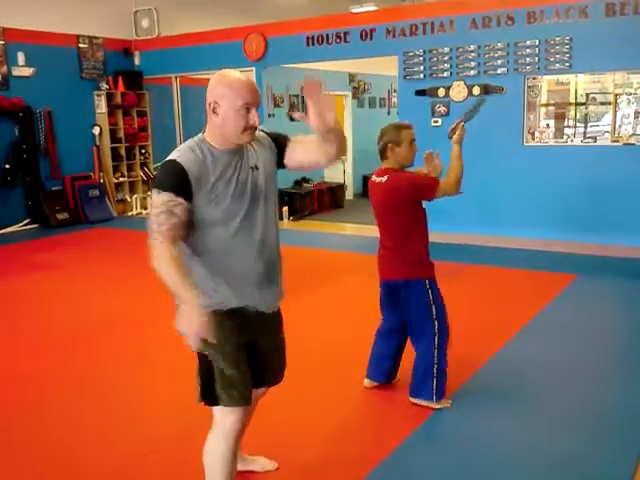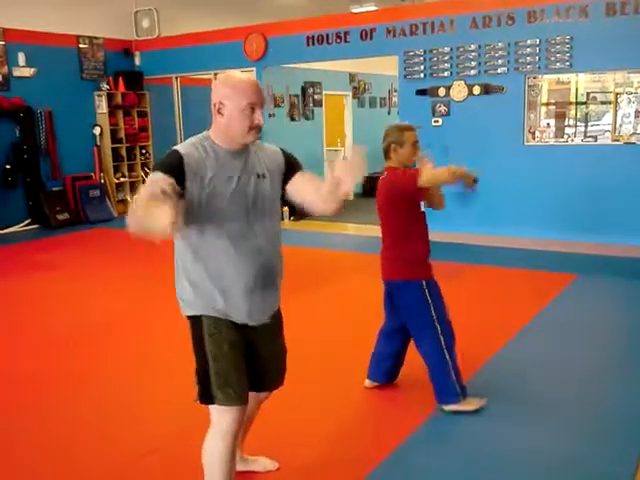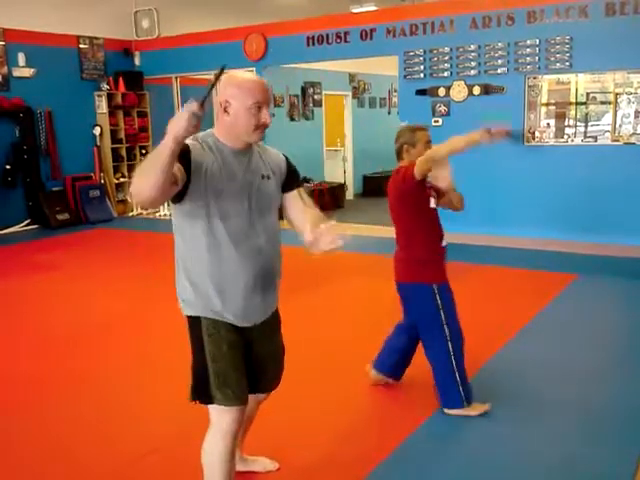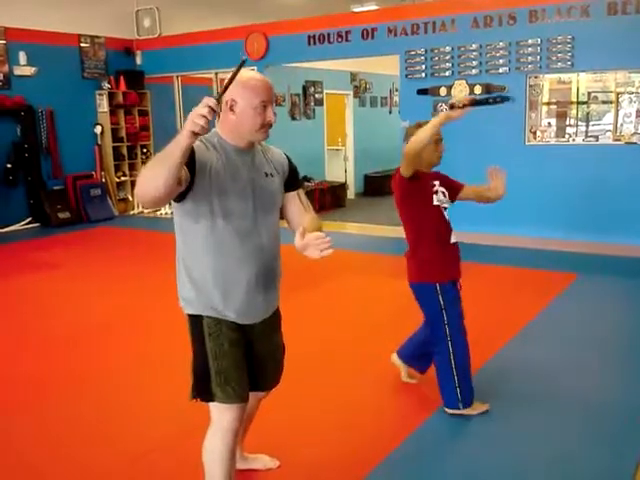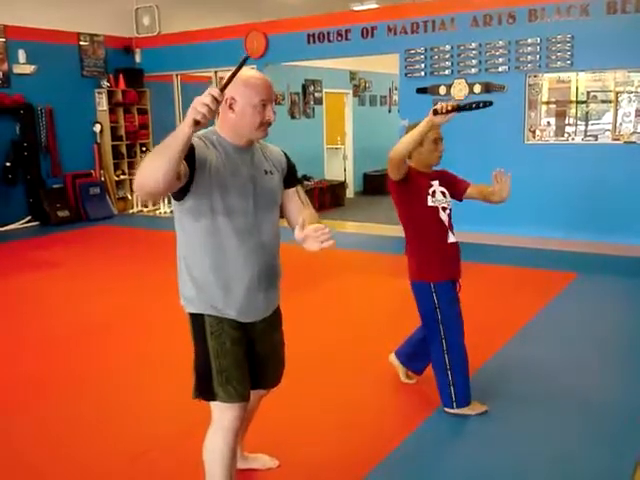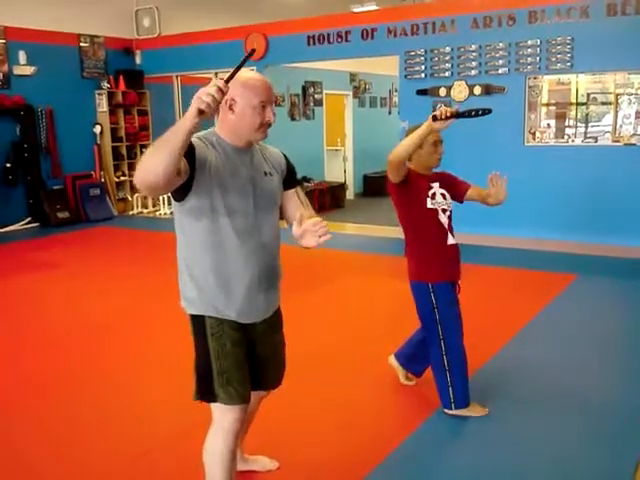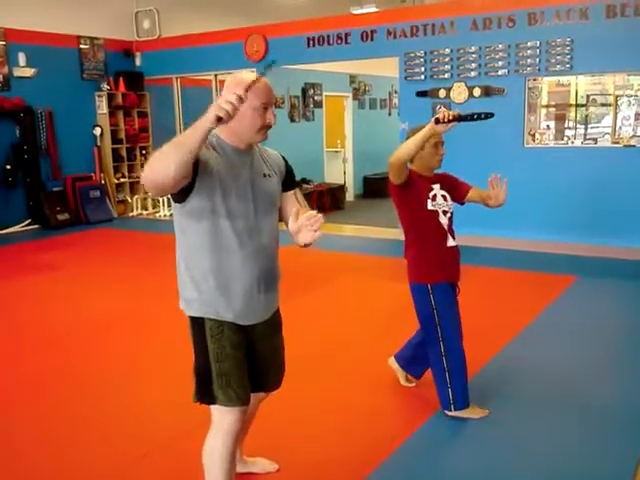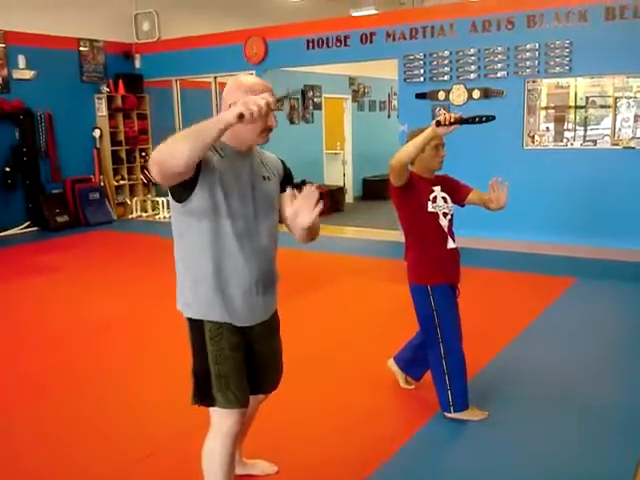
dt=0.2s
person 1, frame 1
left shoulder: (265, 147)
right shoulder: (182, 168)
left elbow: (326, 152)
right elbow: (162, 241)
left wrist: (327, 130)
right wrist: (188, 300)
left hip: (263, 299)
right hip: (217, 307)
left knee: (255, 387)
right knee: (229, 414)
person 1, frame 2
left shoulder: (274, 157)
right shoulder: (185, 160)
left elbow: (320, 200)
right elbow: (137, 216)
left wrist: (338, 186)
right wrist: (156, 214)
left hip: (264, 304)
right hip: (213, 309)
left knee: (259, 389)
right knee: (227, 414)
person 1, frame 3
left shoulder: (276, 161)
right shoulder: (190, 155)
left elbow: (303, 214)
right elbow: (142, 195)
left wrist: (319, 234)
right wrist: (173, 140)
left hip: (262, 304)
right hip: (212, 309)
left knee: (257, 391)
right knee: (226, 414)
person 1, frame 4
left shoulder: (279, 161)
right shoulder: (196, 155)
left elbow: (303, 216)
right elbow: (147, 194)
left wrist: (309, 239)
right wrist: (187, 137)
left hip: (263, 302)
right hip: (214, 307)
left knee: (256, 389)
right knee: (227, 412)
person 1, frame 5
left shoulder: (276, 158)
right shoulder: (195, 153)
left elbow: (302, 213)
right elbow: (145, 187)
left wrist: (309, 233)
right wrist: (188, 128)
left hip: (263, 300)
right hip: (215, 306)
left knee: (257, 388)
right knee: (228, 410)
person 1, frame 6
left shoulder: (276, 159)
right shoulder: (195, 153)
left elbow: (300, 213)
right elbow: (146, 180)
left wrist: (307, 231)
right wrist: (191, 119)
left hip: (264, 302)
right hip: (216, 308)
left knee: (258, 389)
right knee: (229, 412)
person 1, frame 7
left shoulder: (274, 162)
right shoulder: (198, 155)
left elbow: (298, 216)
right elbow: (153, 180)
left wrist: (305, 229)
right wrist: (209, 120)
left hip: (263, 304)
right hip: (216, 310)
left knee: (257, 391)
right knee: (228, 413)
person 1, frame 8
left shoulder: (273, 166)
right shoulder: (197, 159)
left elbow: (303, 232)
right elbow: (161, 167)
left wrist: (304, 222)
right wrist: (227, 118)
left hip: (261, 306)
right hip: (215, 311)
left knee: (256, 393)
right knee: (227, 415)
person 2, frame 1
left shoulder: (379, 178)
right shoulder: (404, 183)
left elbow: (424, 188)
right elbow: (452, 186)
left wrist: (432, 174)
right wrist: (456, 146)
left hip: (390, 268)
right hip: (413, 271)
left knee: (393, 322)
right knee: (432, 330)
left ankle: (378, 374)
right ankle: (426, 392)
person 2, frame 2
left shoulder: (397, 181)
right shoulder: (397, 179)
left elbow: (437, 202)
right elbow: (444, 175)
left wrist: (426, 182)
right wrist: (465, 176)
left hip: (396, 268)
right hip: (410, 272)
left knee: (396, 323)
right knee: (436, 333)
left ankle: (378, 375)
right ankle: (452, 396)
person 2, frame 3
left shoulder: (422, 184)
right shoulder: (404, 178)
left elbow: (456, 204)
right elbow: (433, 154)
left wrist: (445, 186)
right wrist: (480, 136)
left hip: (417, 270)
right hip: (421, 275)
left knee: (414, 324)
right knee: (446, 336)
left ankle: (383, 368)
right ankle: (457, 401)
person 2, frame 4
left shoulder: (438, 179)
right shoulder: (406, 179)
left elbow: (472, 193)
right elbow: (410, 150)
left wrist: (492, 193)
right wrist: (444, 117)
left hip: (441, 270)
right hip: (430, 274)
left knee: (439, 326)
right knee: (451, 337)
left ankle: (406, 358)
right ankle: (459, 402)
person 2, frame 5
left shoulder: (442, 178)
right shoulder: (403, 179)
left elbow: (477, 191)
right elbow: (395, 156)
left wrist: (496, 194)
right wrist: (430, 121)
left hip: (444, 269)
right hip: (428, 273)
left knee: (438, 327)
right knee: (448, 336)
left ankle: (404, 358)
right ankle: (457, 401)
person 2, frame 6
left shoulder: (443, 180)
right shoulder: (402, 181)
left elbow: (476, 193)
right elbow: (394, 159)
left wrist: (493, 196)
right wrist: (430, 125)
left hip: (445, 270)
right hip: (427, 274)
left knee: (437, 328)
right knee: (447, 337)
left ankle: (404, 360)
right ankle: (457, 402)
person 2, frame 7
left shoulder: (444, 181)
right shoulder: (404, 182)
left elbow: (477, 194)
right elbow: (395, 161)
left wrist: (494, 199)
right wrist: (432, 128)
left hip: (445, 272)
right hip: (427, 275)
left knee: (437, 330)
right knee: (446, 339)
left ankle: (404, 362)
right ankle: (456, 404)
person 2, frame 8
left shoulder: (445, 183)
right shoulder: (404, 184)
left elbow: (476, 197)
right elbow: (396, 163)
left wrist: (494, 201)
right wrist: (434, 130)
left hip: (445, 273)
right hip: (426, 277)
left knee: (437, 331)
right knee: (446, 340)
left ankle: (403, 363)
right ankle: (456, 405)
